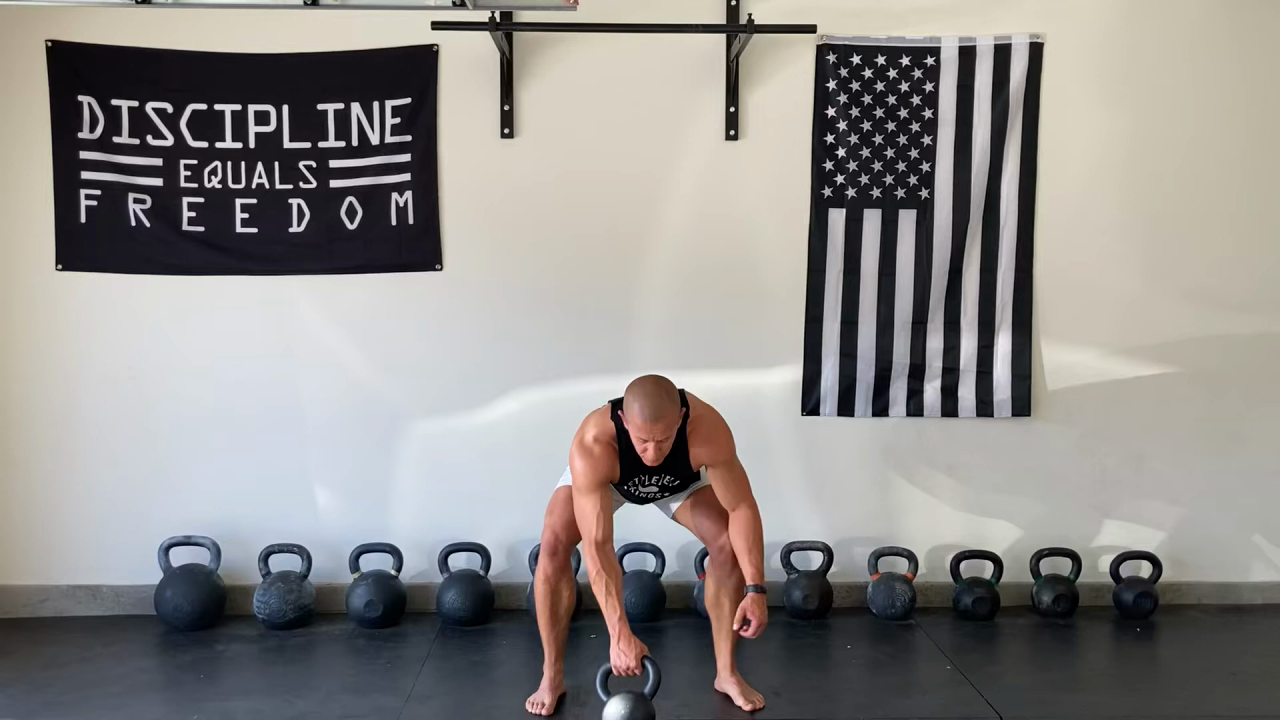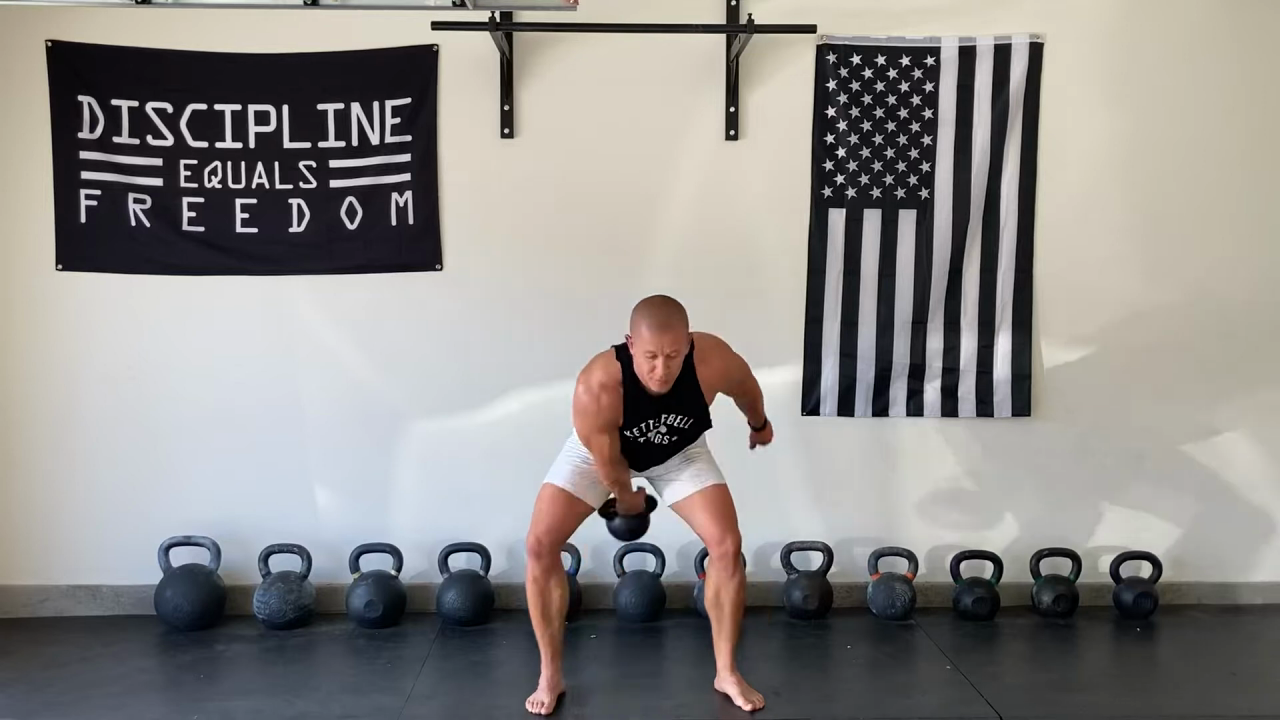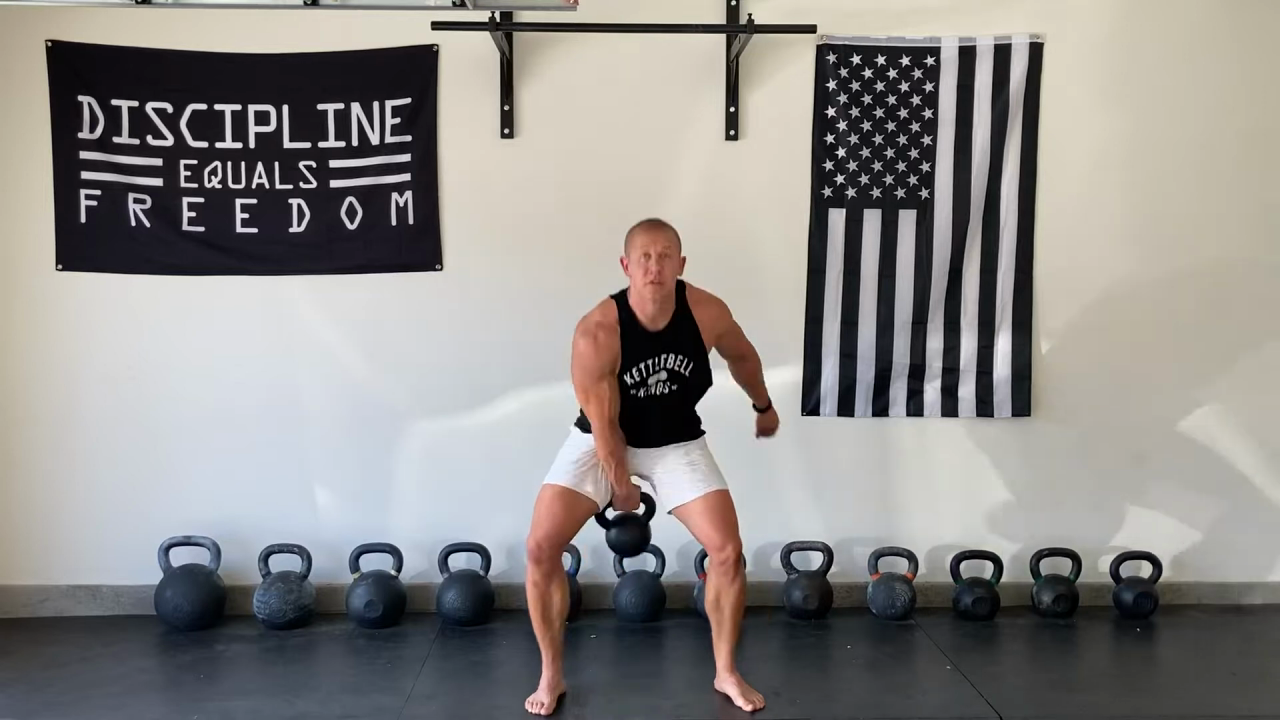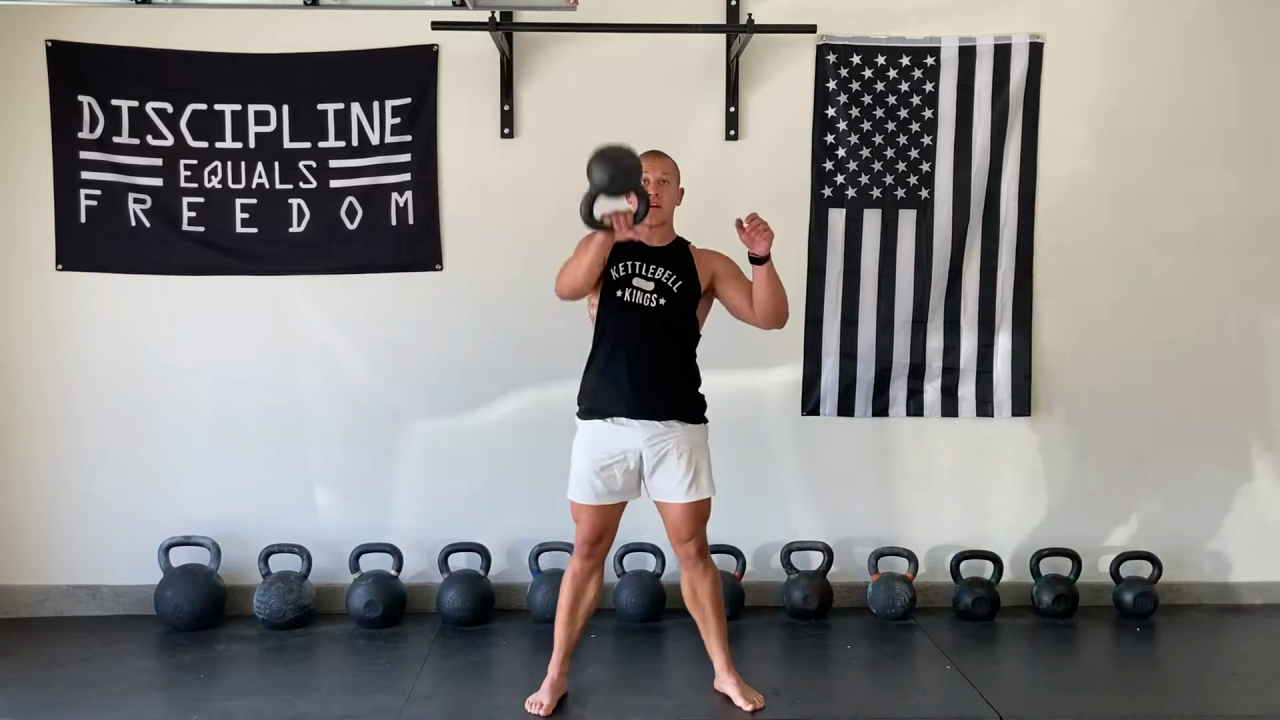
dt=0.4s
person 1, frame 1
left shoulder: (707, 431)
right shoulder: (592, 444)
left elbow: (741, 508)
right elbow: (597, 546)
left wrist: (755, 591)
right wrist: (619, 634)
right hip: (604, 476)
left knee: (726, 544)
right knee: (554, 545)
left ankle: (727, 673)
right ankle: (552, 676)
person 1, frame 2
left shoulder: (714, 360)
right shoulder: (597, 387)
left elbow: (746, 386)
right elbow: (606, 463)
left wrist: (760, 424)
right wrist: (626, 500)
left hip: (679, 451)
right hip: (601, 450)
left knee: (727, 545)
right knee: (540, 545)
left ankle: (727, 672)
right ankle: (551, 673)
person 1, frame 3
left shoulder: (704, 309)
right shoulder: (597, 332)
left elbow: (742, 353)
right elbow: (604, 421)
left wrist: (763, 406)
right wrist: (622, 486)
left hip: (676, 442)
right hip: (600, 443)
left knee: (727, 551)
right knee: (542, 549)
left ankle: (726, 672)
right ankle: (551, 675)
person 1, frame 4
left shoulder: (704, 263)
right shoulder: (604, 248)
left elbow: (771, 315)
right elbow: (566, 287)
left wrist: (760, 256)
right wrist: (603, 239)
left hip: (677, 425)
right hip: (605, 421)
left knee: (692, 551)
right knee: (588, 551)
left ankle: (725, 672)
